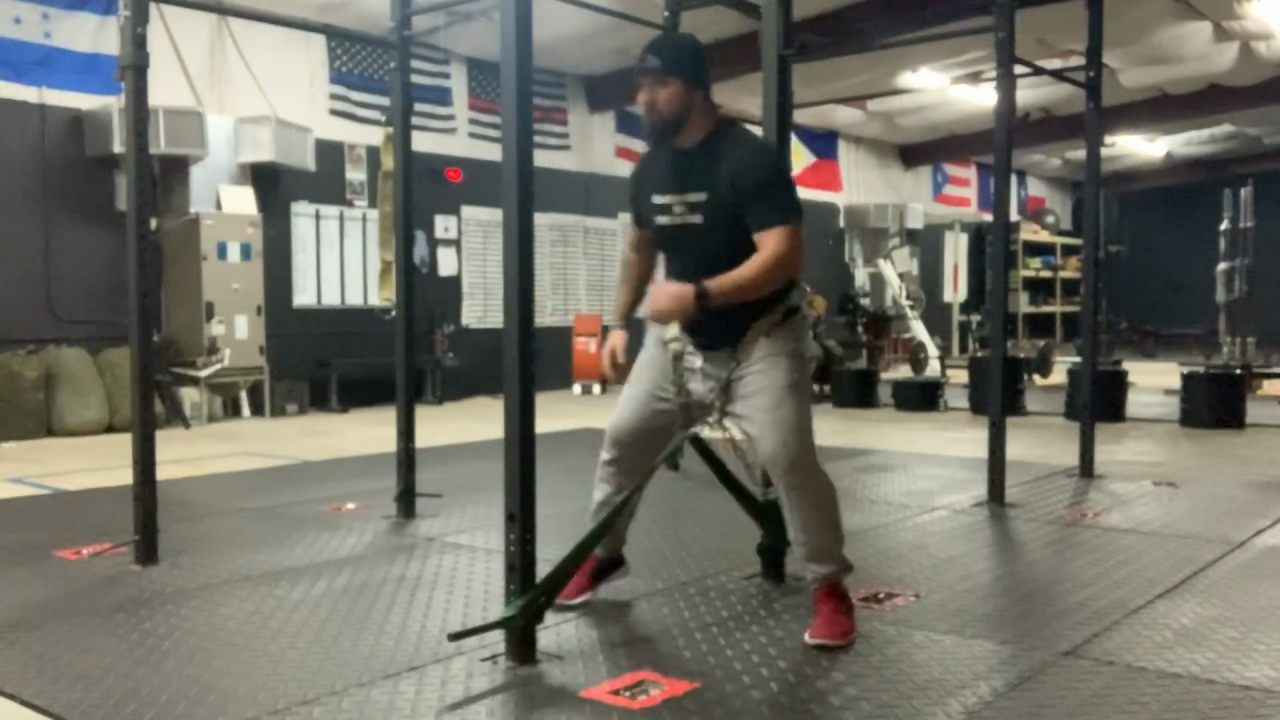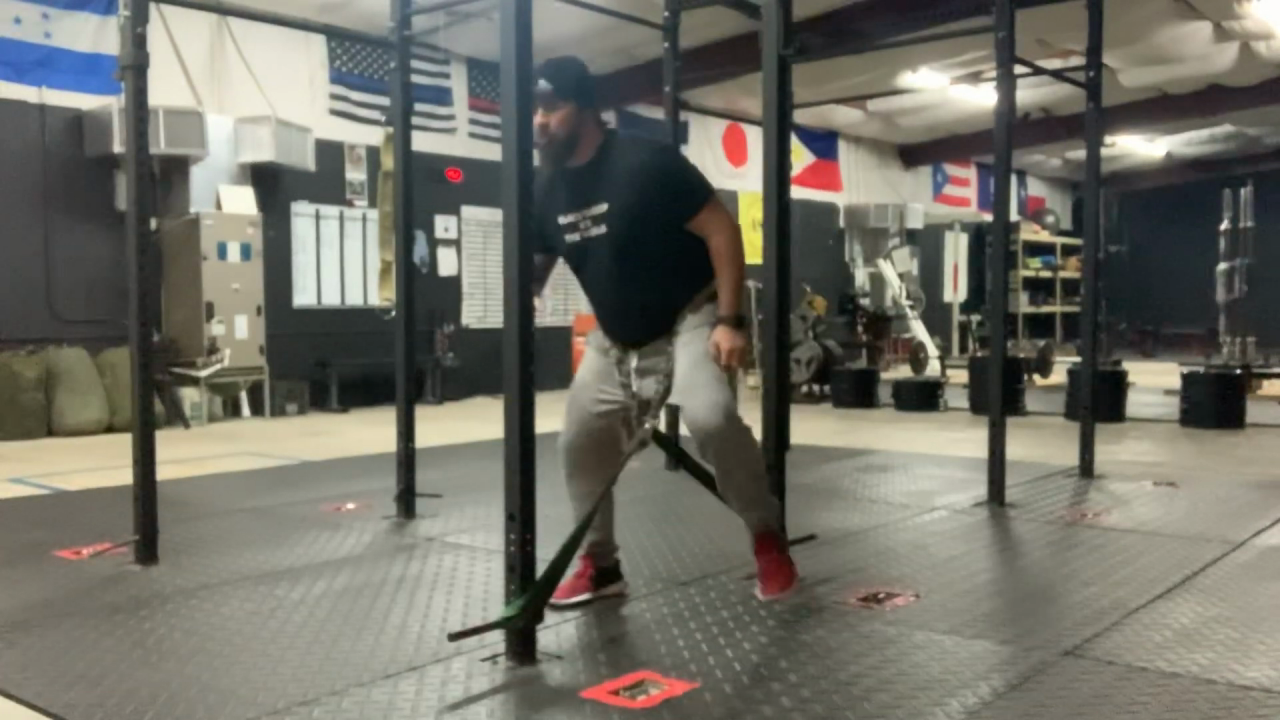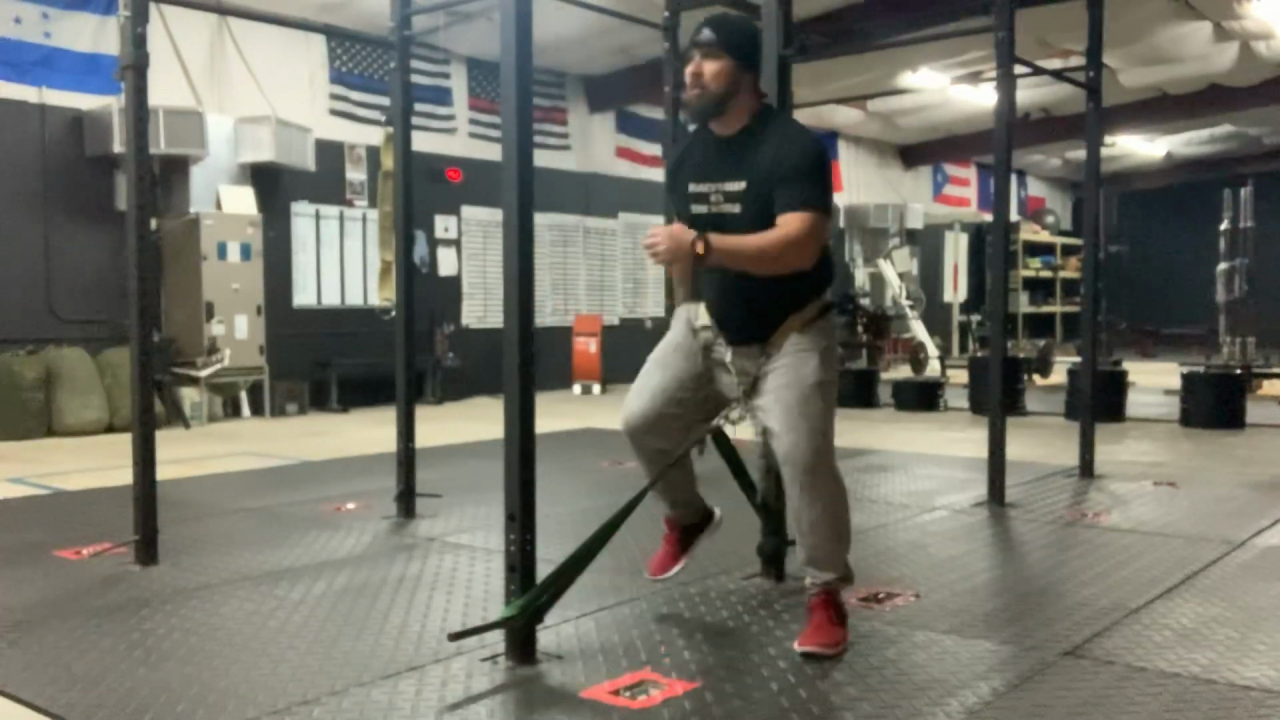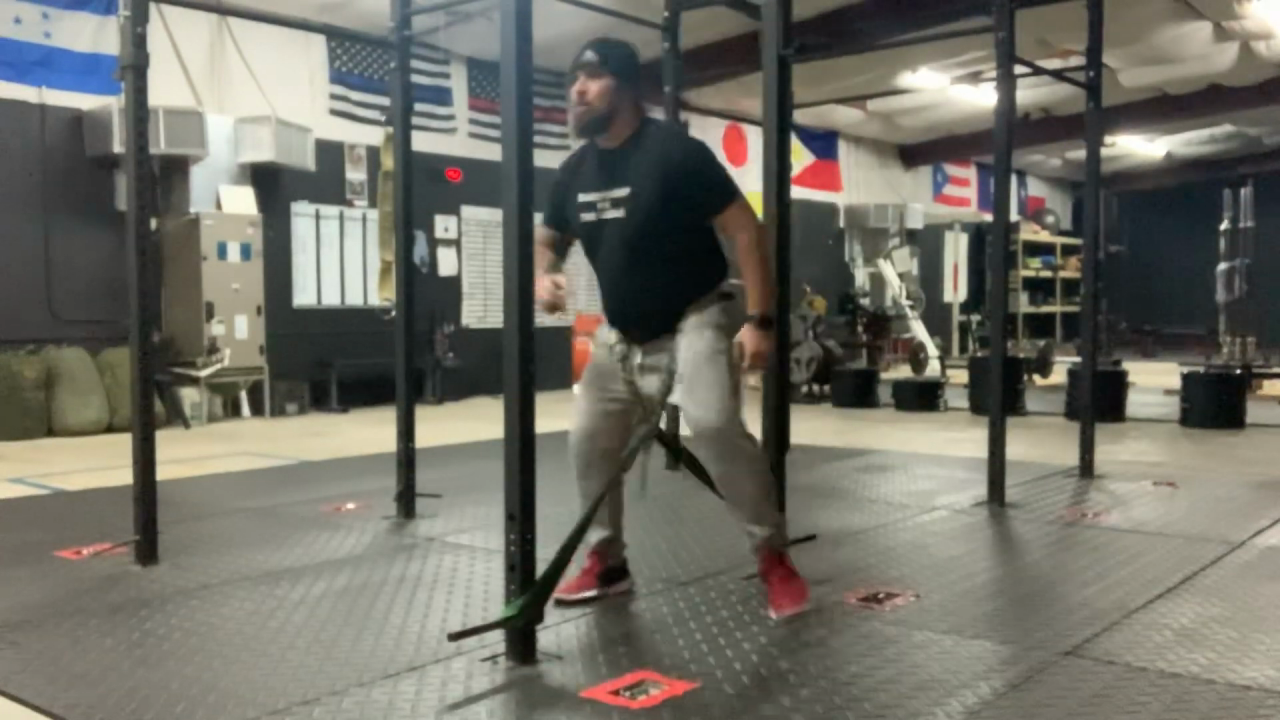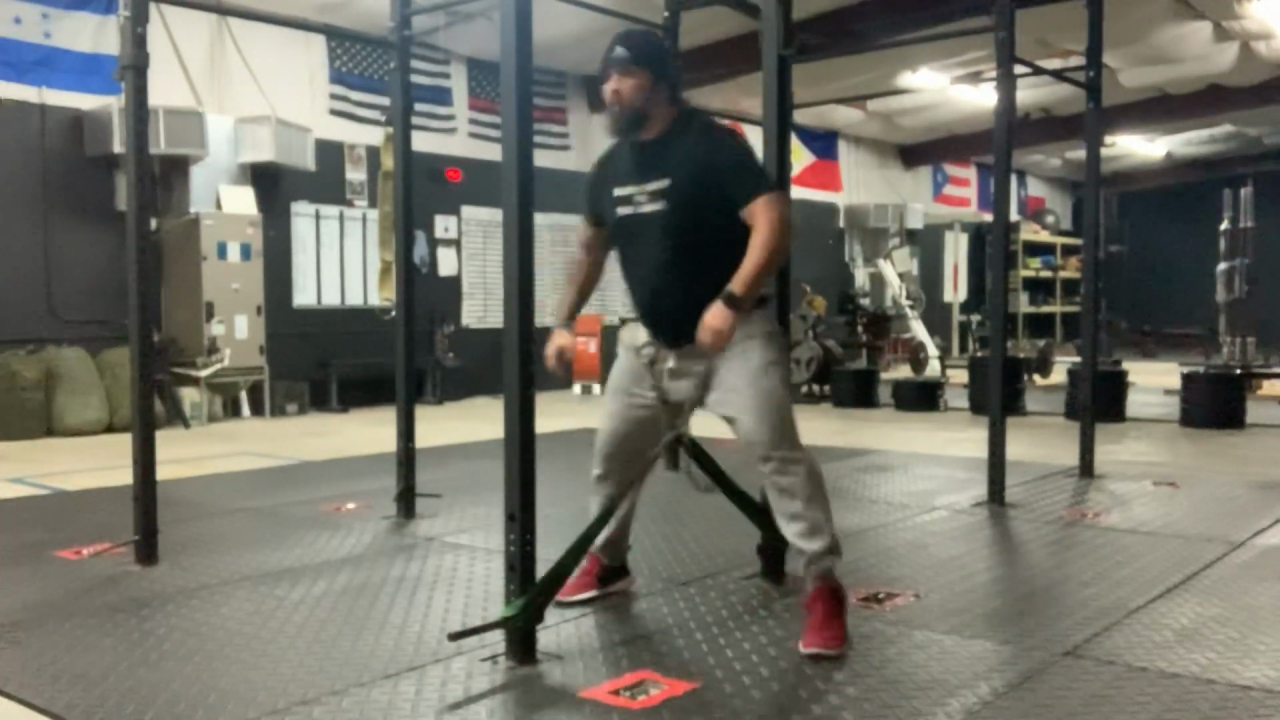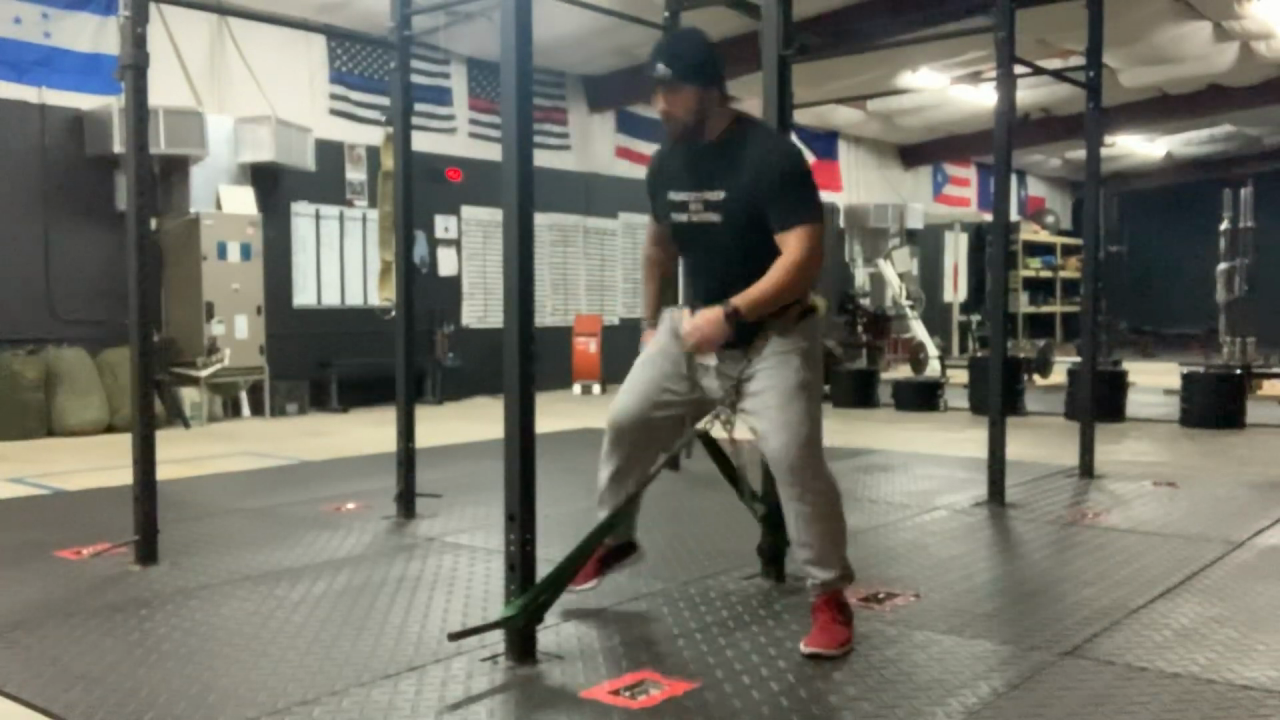
dt=0.5s
person 1, frame 1
left shoulder: (751, 161)
right shoulder: (649, 167)
left elbow: (784, 257)
right elbow: (641, 246)
left wrist: (697, 295)
right wrist: (619, 324)
left hip: (757, 335)
right hip: (680, 336)
left knee: (788, 457)
right knee: (624, 438)
left ankle: (830, 587)
right ankle: (603, 555)
person 1, frame 2
left shoulder: (648, 162)
right shoulder: (548, 192)
left elbow: (722, 230)
right elbow: (532, 268)
left wrist: (731, 320)
left hip: (691, 320)
right hip: (617, 340)
left knee: (711, 417)
right knee: (580, 443)
left ankle: (764, 530)
right ankle: (600, 563)
person 1, frame 3
left shoulder: (795, 147)
right shoulder: (687, 156)
left elbow: (800, 246)
left wrist: (701, 245)
right wrist: (682, 314)
left hip: (790, 336)
right hip: (708, 325)
left knee: (805, 461)
right knee: (642, 419)
left ankle: (826, 596)
right ankle: (688, 518)
person 1, frame 4
left shoulder: (677, 153)
right shoulder: (575, 172)
left elbow: (745, 229)
right elbow: (547, 241)
left wrist: (759, 320)
right wrist: (544, 277)
left hip: (696, 321)
right hip: (624, 334)
left knee: (713, 425)
right knee: (591, 443)
left ankle: (771, 552)
right ankle: (607, 561)
person 1, frame 5
left shoulder: (714, 145)
right shoulder: (611, 167)
left elbow: (773, 223)
right elbow: (592, 247)
left wrist: (731, 300)
right wrist: (564, 323)
left hip: (732, 330)
right hip: (655, 337)
left knee: (774, 443)
right knee: (614, 447)
left ankle: (824, 586)
right ankle: (607, 562)
person 1, frame 6
left shoulder: (772, 156)
right shoulder: (666, 163)
left elbow: (803, 258)
left wrist: (730, 315)
right wrist: (652, 321)
left hip: (773, 336)
right hip: (693, 328)
left knee: (793, 458)
right knee: (626, 422)
left ankle: (829, 596)
right ankle: (612, 540)
